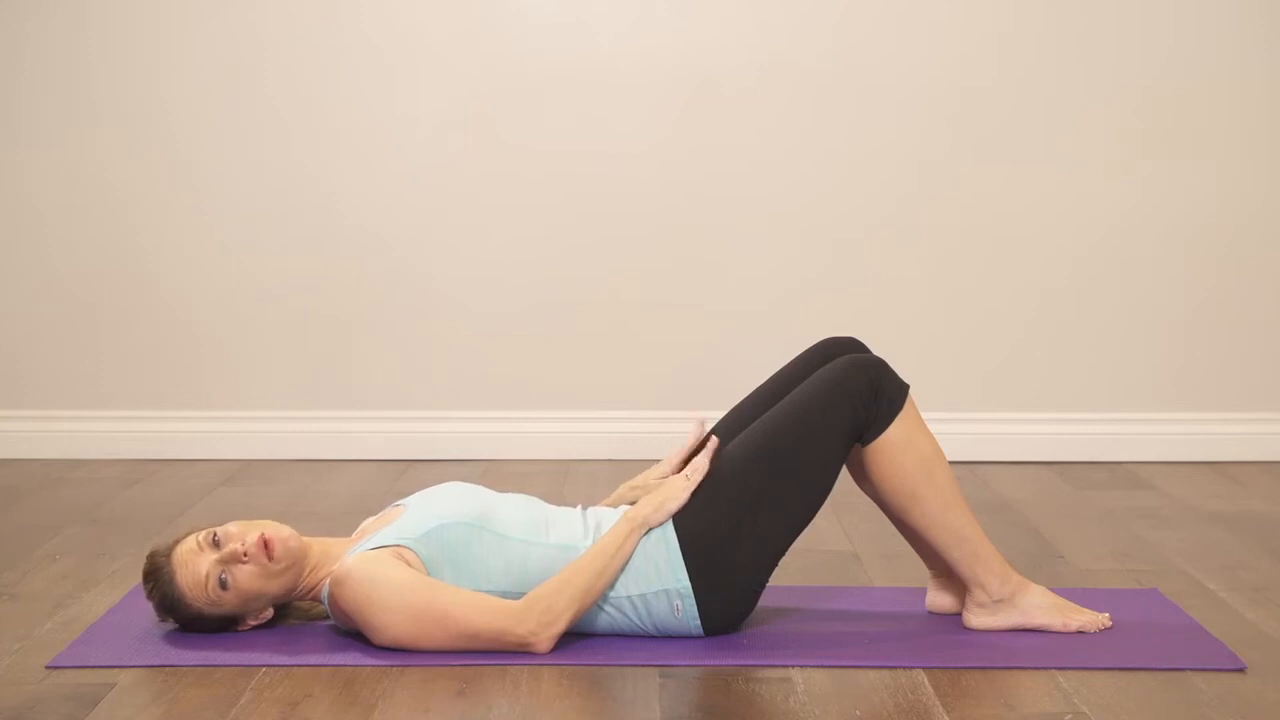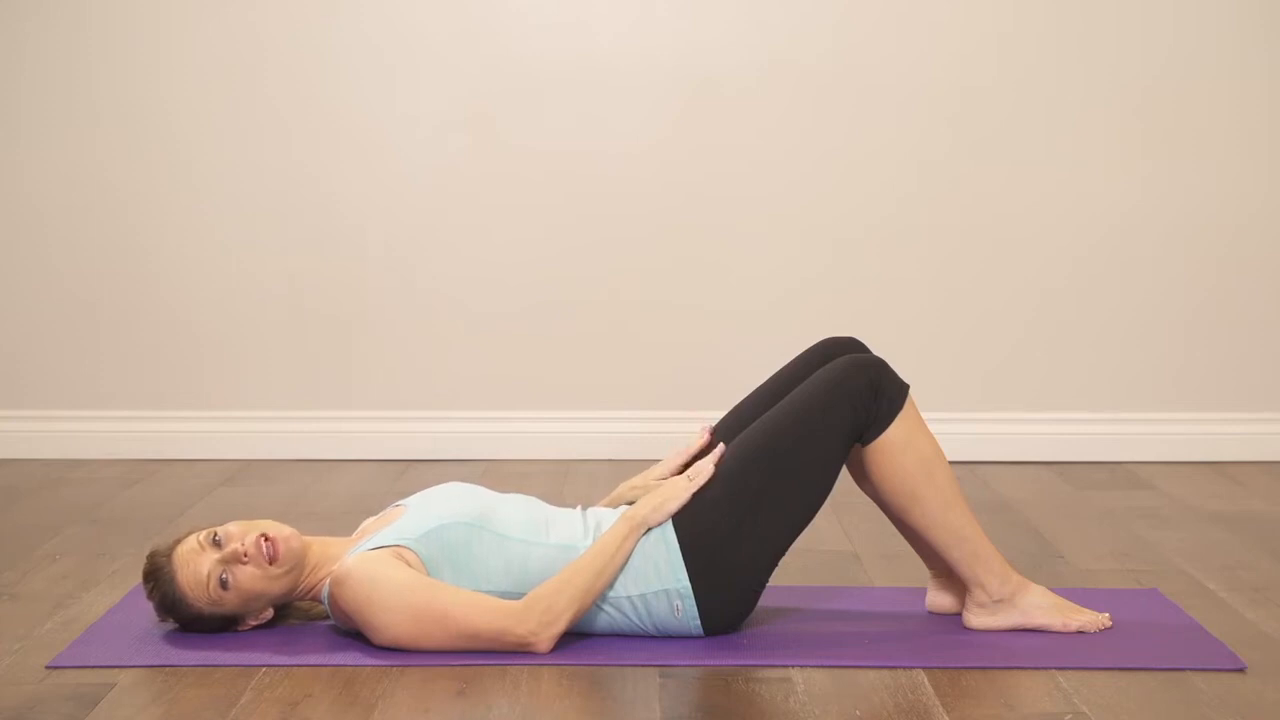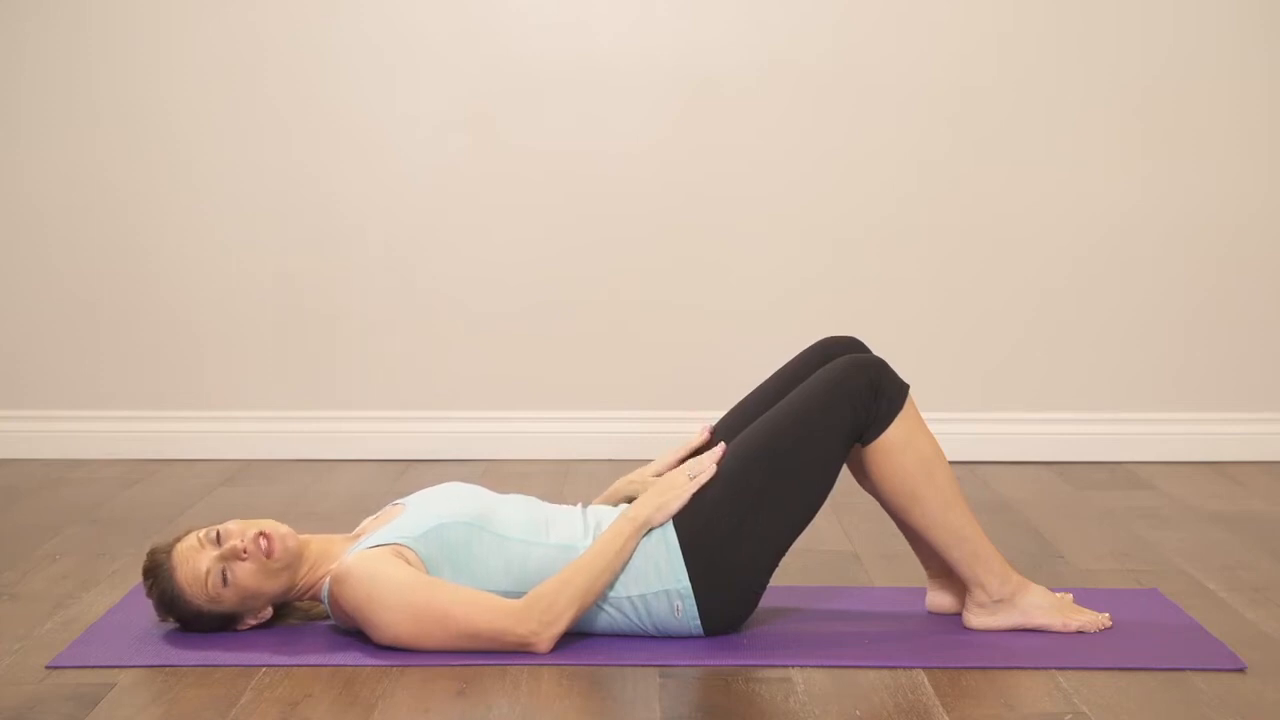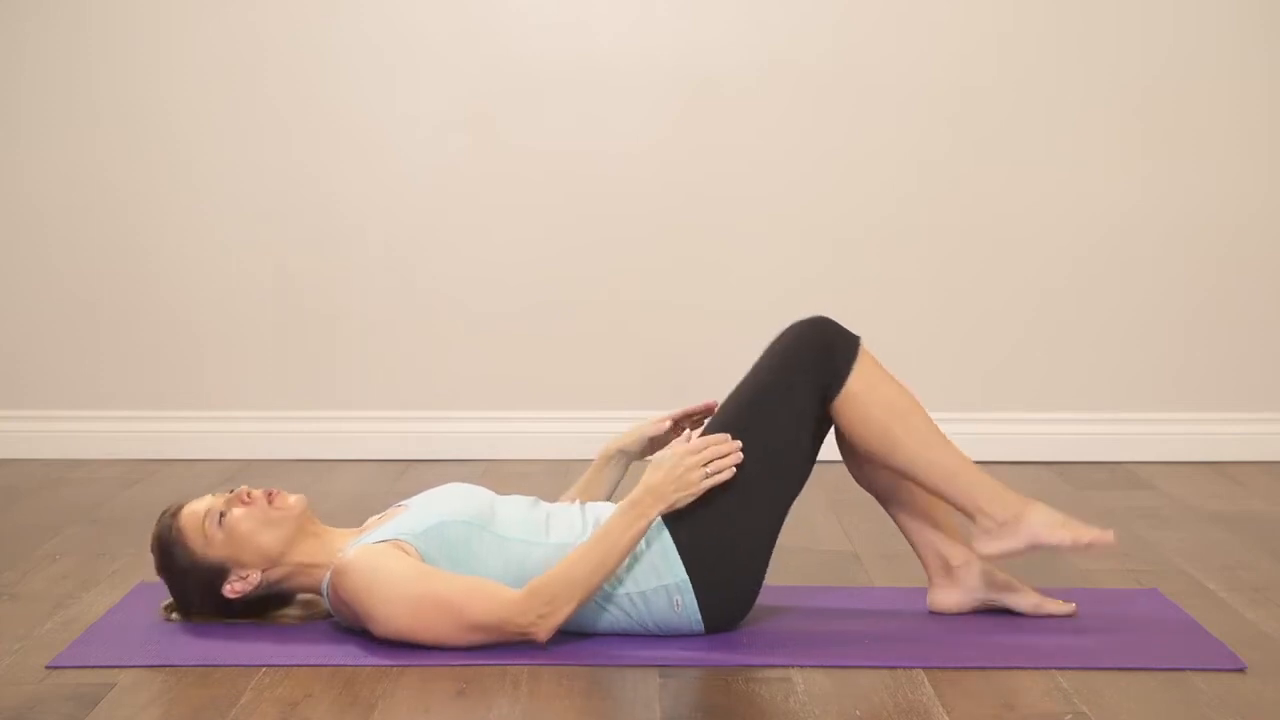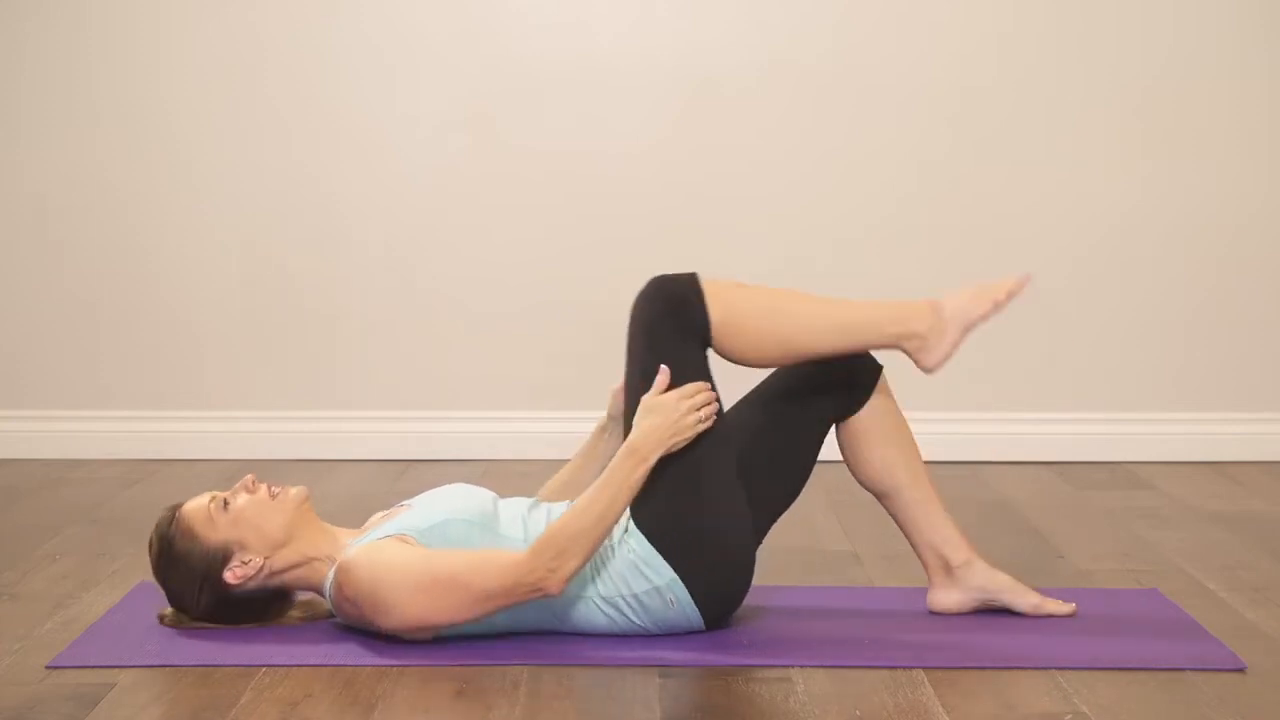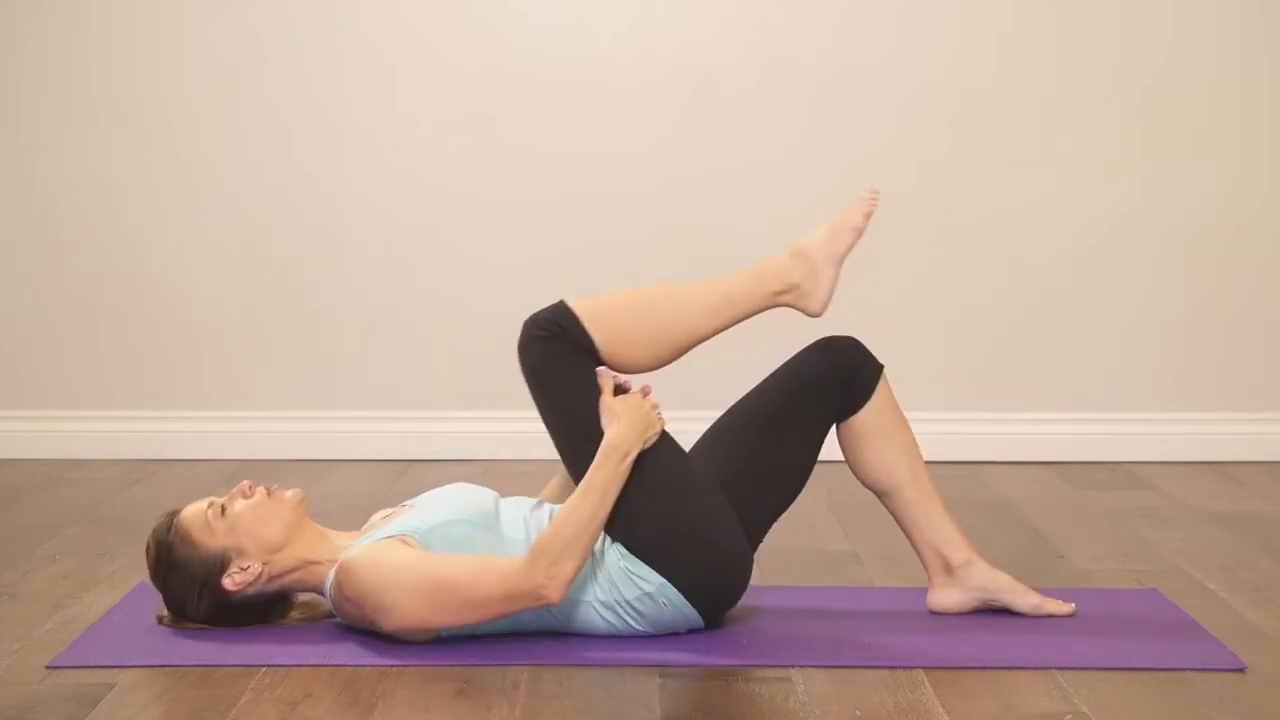
dt=0.5s
person 1, frame 1
left shoulder: (375, 533)
right shoulder: (363, 590)
right elbow: (532, 625)
left wrist: (637, 490)
right wrist: (643, 516)
left hip: (652, 534)
right hip: (685, 575)
left knee: (842, 358)
right knee: (860, 387)
left ankle: (955, 579)
right ankle: (996, 590)
person 1, frame 2
left shoulder: (372, 537)
right shoulder: (361, 591)
right elbow: (532, 625)
left wrist: (632, 491)
right wrist: (639, 517)
left hip: (653, 539)
right hip: (684, 579)
left knee: (842, 358)
right knee: (861, 387)
left ankle: (955, 581)
right ankle: (996, 592)
person 1, frame 3
left shoulder: (371, 534)
right shoulder: (361, 591)
right elbow: (532, 625)
left wrist: (625, 492)
right wrist: (641, 517)
left hip: (651, 537)
right hip: (687, 577)
left knee: (842, 358)
right knee: (863, 389)
left ankle: (954, 580)
right ankle: (997, 592)
person 1, frame 4
left shoulder: (376, 535)
right shoulder: (363, 584)
right elbow: (531, 613)
left wrist: (619, 455)
right wrist: (649, 500)
left hip: (654, 542)
right hip: (685, 576)
left knee: (823, 363)
right knee: (817, 346)
left ankle: (955, 571)
right ankle: (1002, 516)
person 1, frame 5
left shoulder: (369, 543)
right shoulder: (368, 585)
right elbow: (542, 572)
left wrist: (618, 422)
right wrist: (648, 443)
left hip: (664, 557)
right hip: (674, 575)
left knee: (839, 370)
right knee: (669, 301)
left ankle: (955, 573)
right ankle: (918, 326)
person 1, frame 6
left shoulder: (375, 537)
right shoulder: (367, 584)
right elbow: (542, 580)
left wrist: (603, 424)
right wrist: (621, 444)
left hip: (672, 554)
right hip: (673, 578)
left knee: (842, 365)
right knee: (550, 333)
left ankle: (954, 571)
right ankle: (788, 274)
